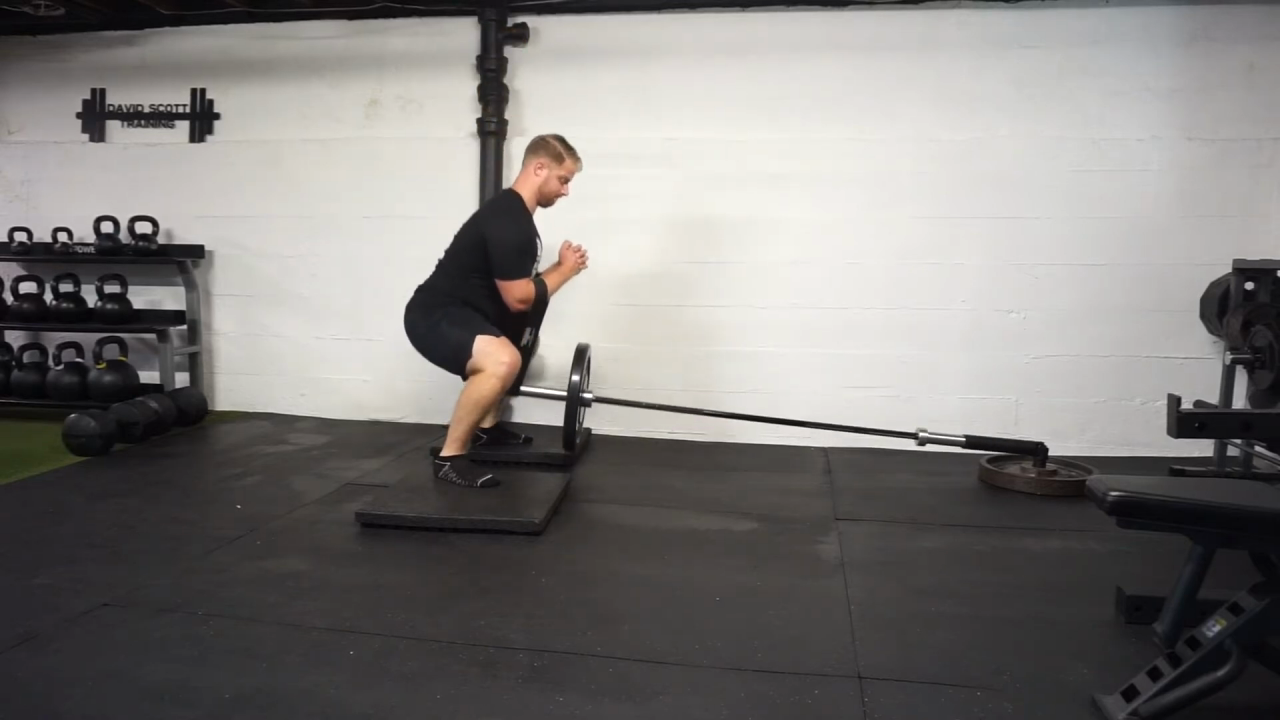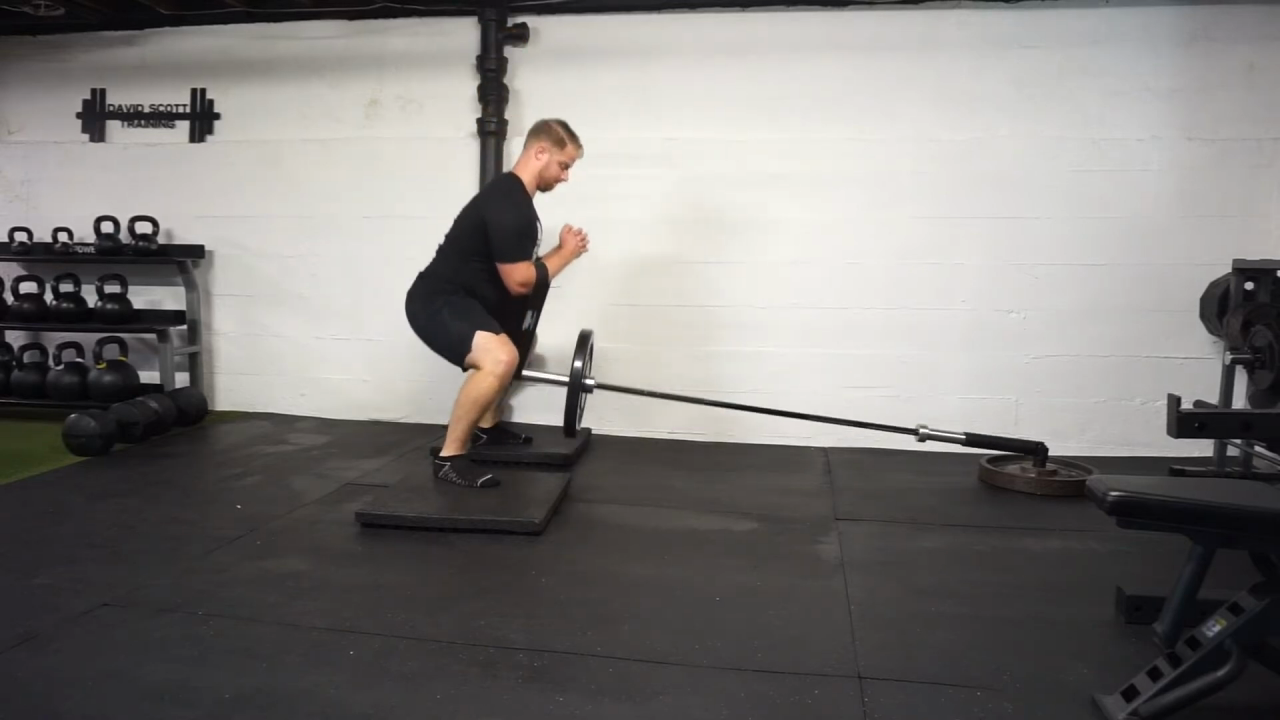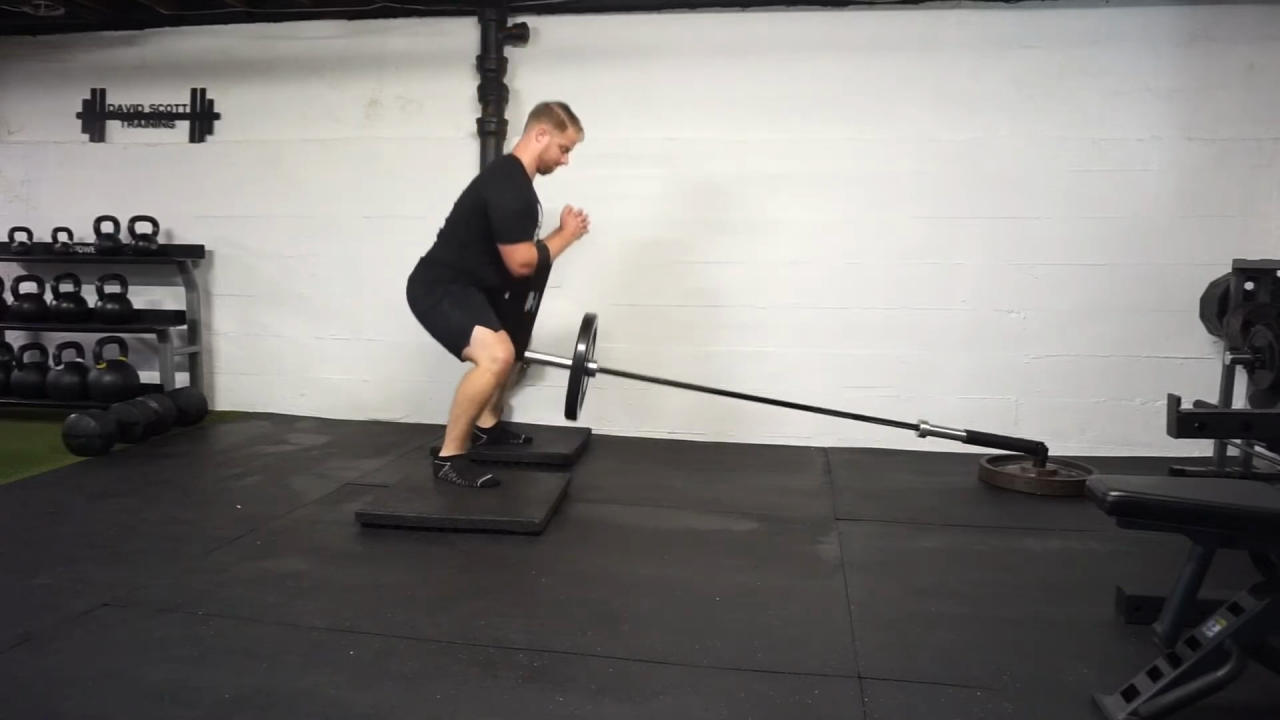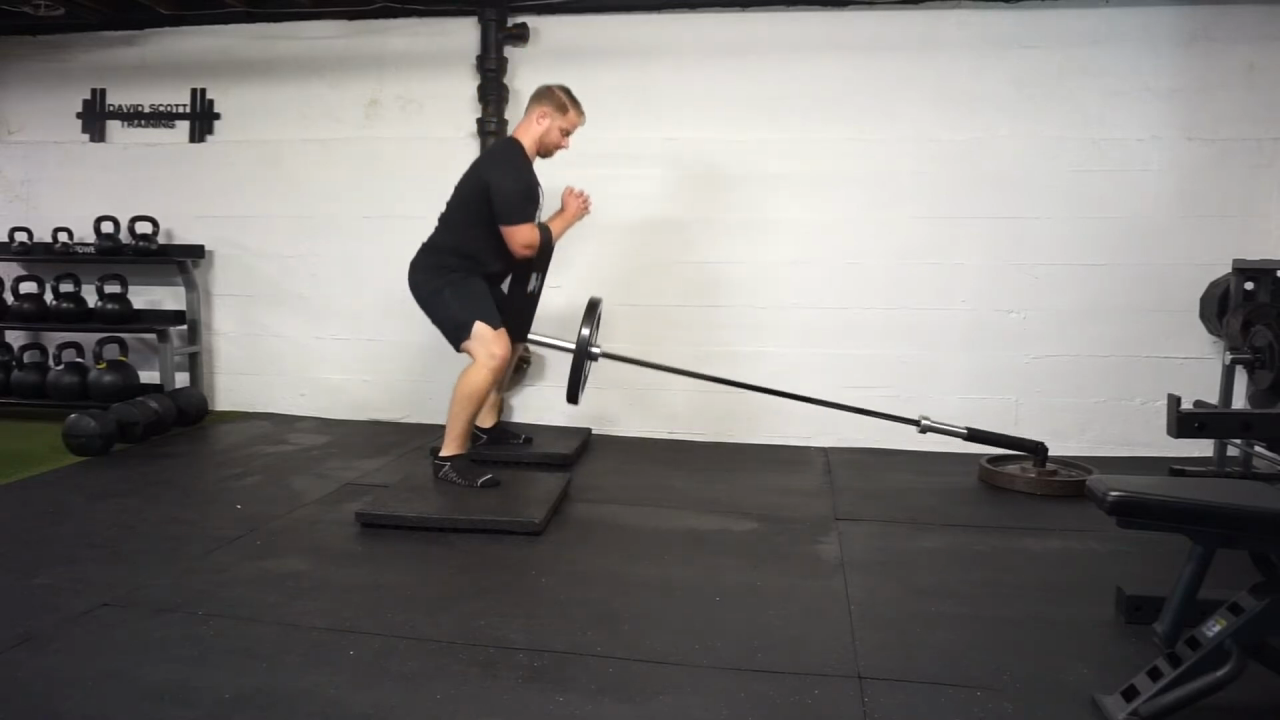
dt=0.1s
person 1, frame 1
left shoulder: (514, 213)
right shoulder: (508, 222)
left elbow: (516, 290)
right elbow: (519, 298)
left wrist: (561, 268)
right wrist: (565, 270)
left hip: (460, 310)
right hip: (433, 317)
left knee: (519, 346)
right knee: (503, 361)
left ankle: (486, 427)
right ankle: (451, 457)
person 1, frame 2
left shoulder: (513, 196)
right shoulder: (508, 205)
left elbow: (516, 275)
right elbow: (518, 282)
left wrist: (561, 252)
right wrist: (566, 253)
left hip: (465, 295)
right hip: (437, 301)
left knee: (511, 347)
right knee: (500, 358)
left ankle: (486, 426)
right ankle: (450, 456)
person 1, frame 3
left shoulder: (513, 179)
right shoulder: (508, 186)
left elbow: (518, 257)
right elbow: (521, 263)
left wrist: (562, 234)
right wrist: (567, 233)
left hip: (466, 283)
right hip: (439, 288)
left knee: (507, 345)
right knee: (497, 355)
left ankle: (485, 425)
right ankle: (450, 456)
person 1, frame 4
left shoulder: (512, 161)
right shoulder: (509, 168)
left elbow: (519, 238)
right elbow: (523, 244)
right wrist: (569, 215)
left hip: (470, 270)
right hip: (444, 274)
left knee: (508, 340)
right knee: (492, 352)
left ankle: (486, 426)
right ankle: (450, 456)
